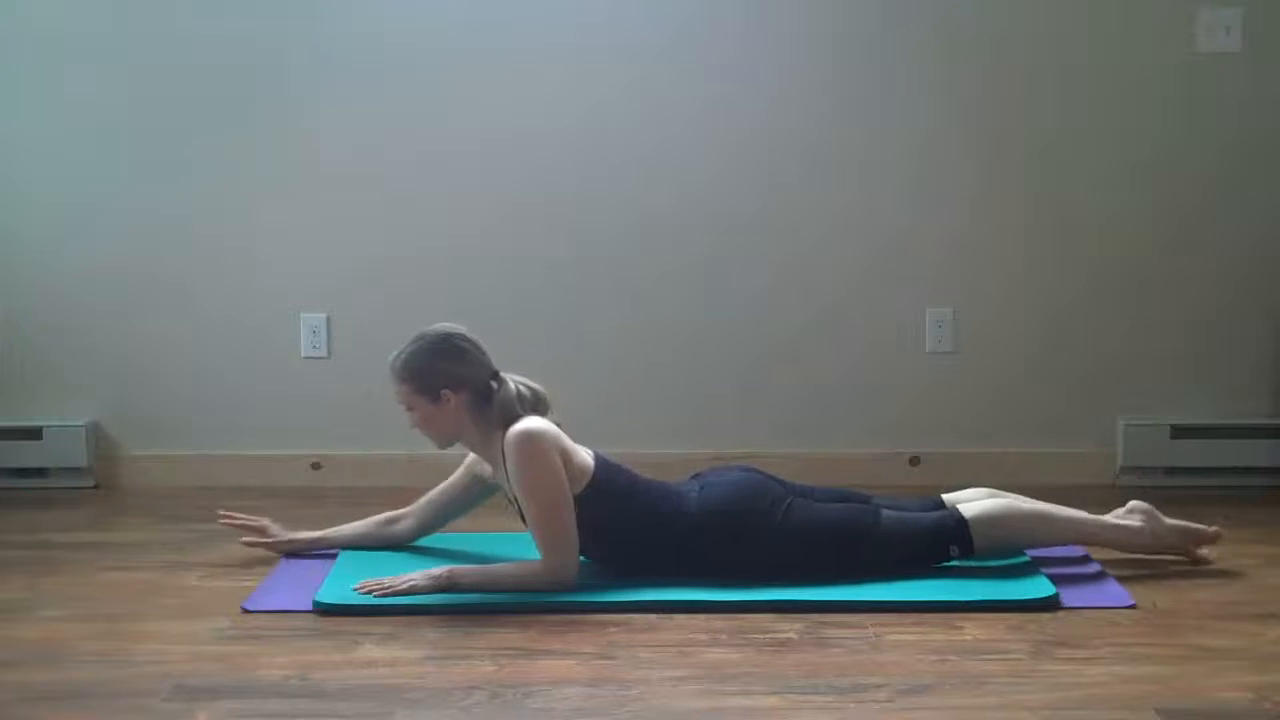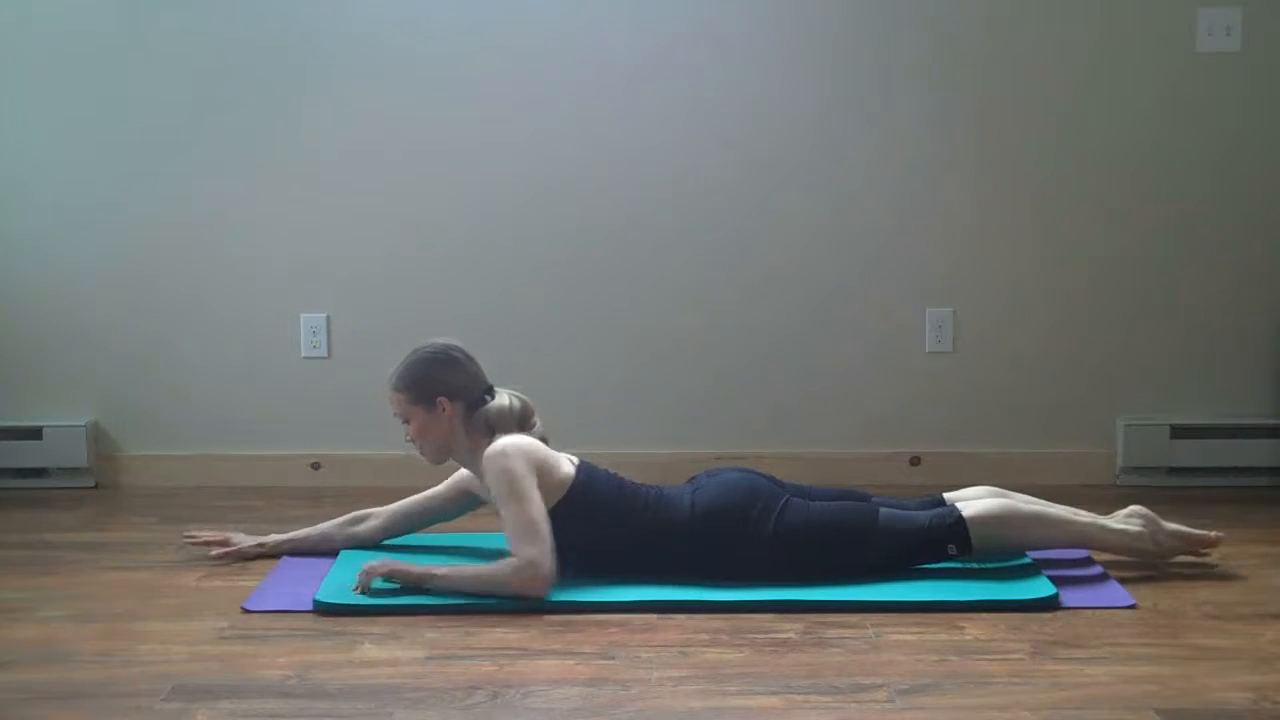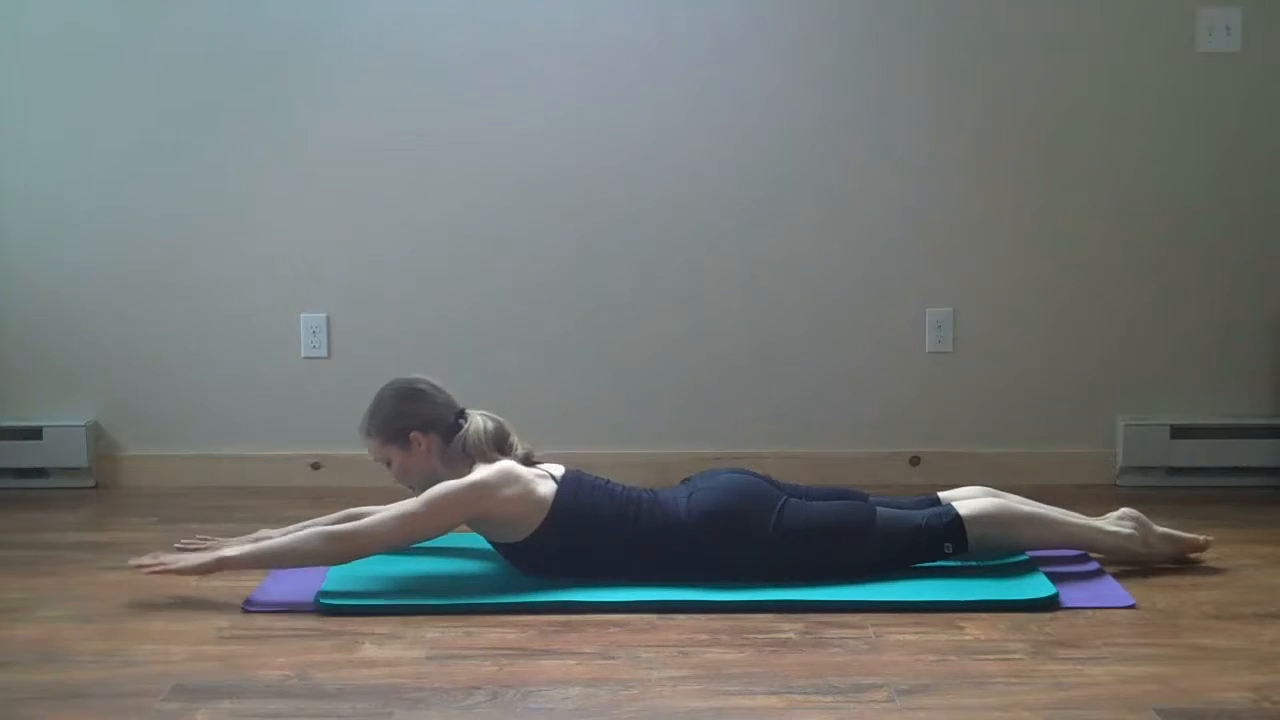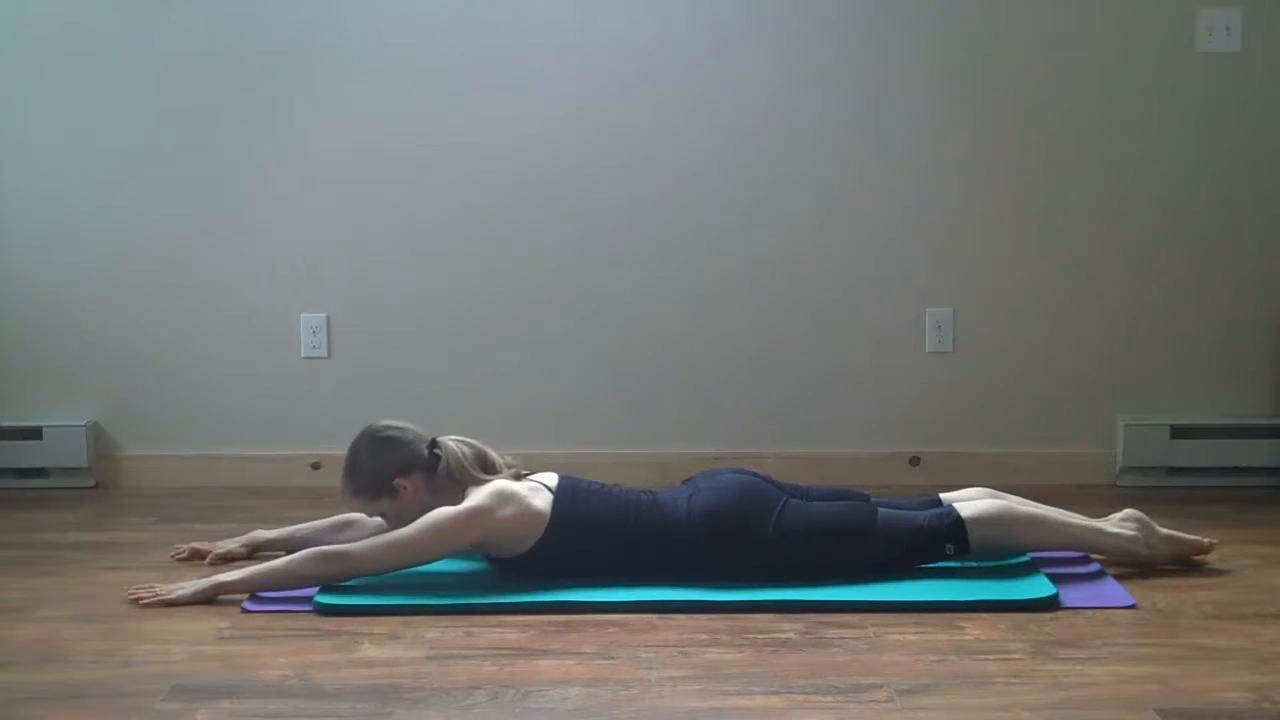
dt=0.4s
person 1, frame 1
left shoulder: (524, 443)
right shoulder: (497, 445)
left elbow: (557, 571)
right elbow: (409, 522)
left wrist: (442, 579)
right wrist: (305, 540)
left hip: (738, 539)
right hip: (723, 503)
left knee: (940, 532)
right knee: (932, 511)
left ankle: (1125, 529)
right ankle: (1117, 517)
person 1, frame 2
left shoulder: (505, 456)
right shoulder: (487, 462)
left elbow: (537, 576)
right elbow: (380, 519)
left wrist: (415, 575)
right wrist: (270, 541)
left hip: (735, 537)
right hip: (723, 507)
left knee: (937, 532)
right knee: (926, 515)
left ankle: (1129, 532)
right ankle: (1119, 521)
person 1, frame 3
left shoulder: (477, 494)
right shoulder: (482, 469)
left elbow: (346, 542)
right elbow: (366, 517)
left wrist: (213, 560)
right wrist: (238, 535)
left hip: (729, 542)
right hip: (722, 507)
left knee: (928, 532)
right knee: (919, 514)
left ankle: (1121, 534)
right ankle: (1111, 521)
person 1, frame 4
left shoulder: (479, 515)
right shoulder: (476, 480)
left elbow: (343, 560)
right elbow: (358, 528)
left wrist: (216, 587)
right wrist: (252, 540)
left hip: (730, 541)
right hip: (722, 507)
left knee: (933, 534)
right knee: (924, 514)
left ankle: (1121, 535)
right ankle: (1115, 525)
